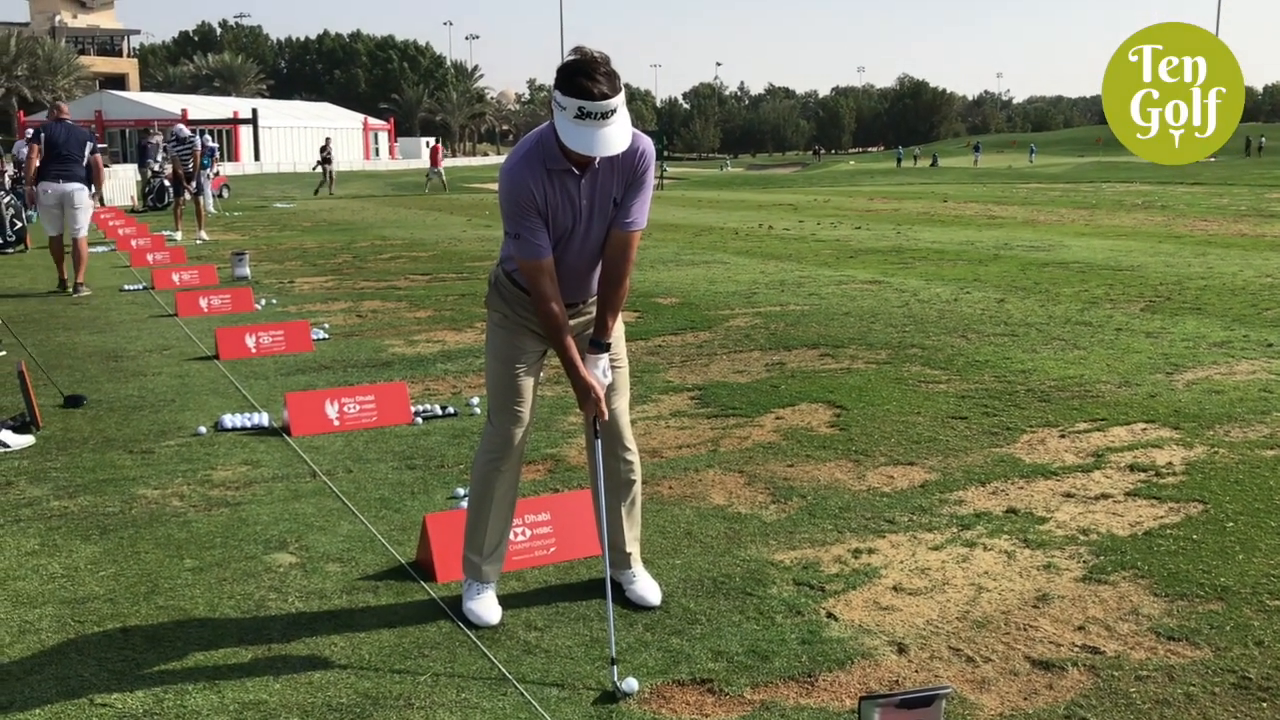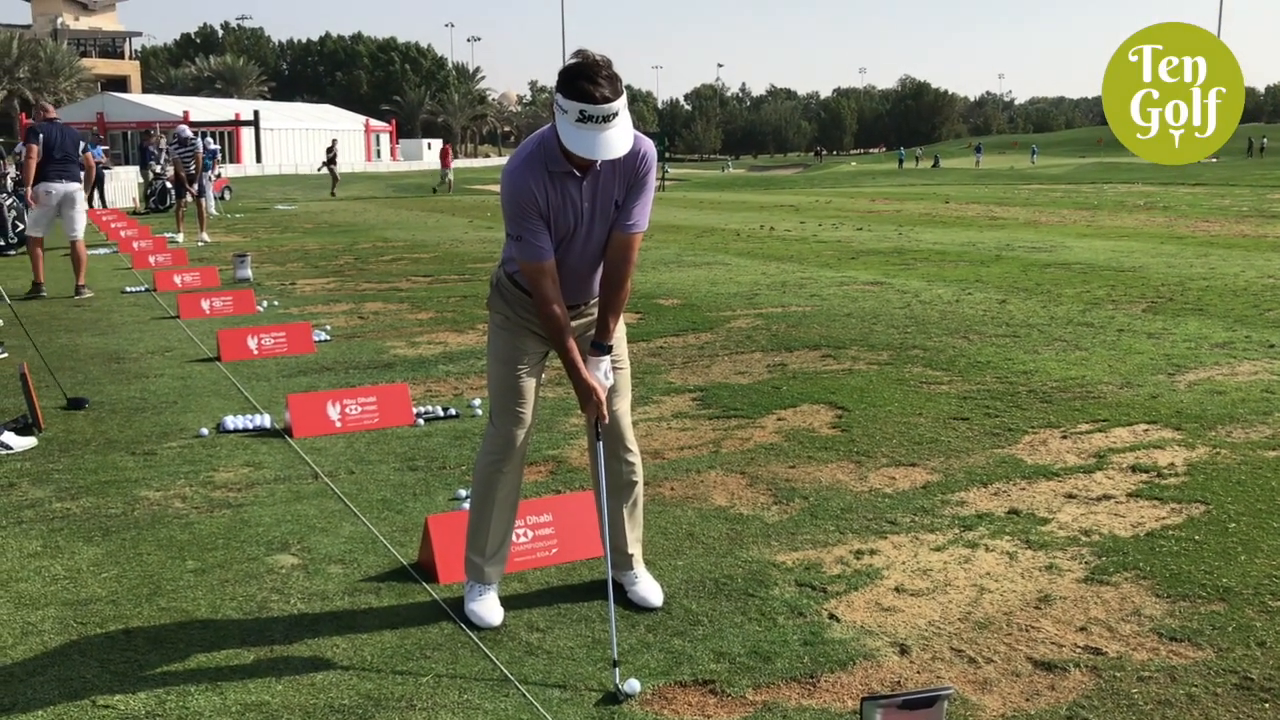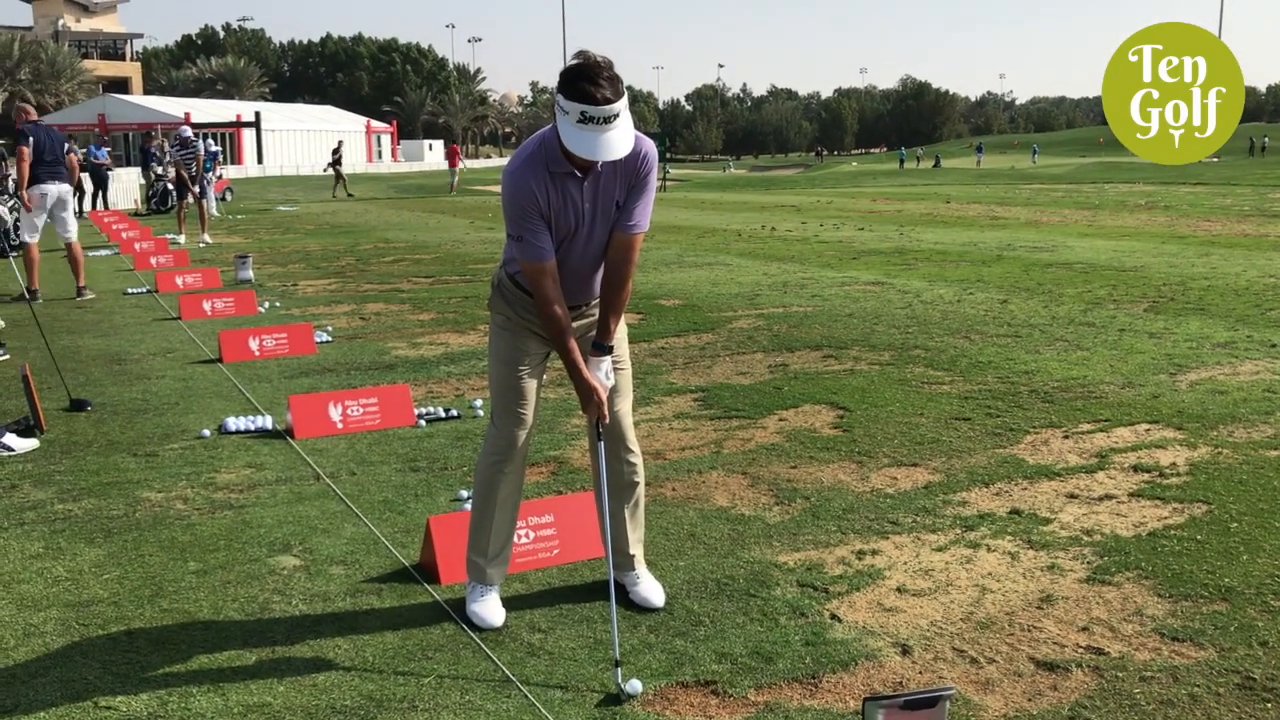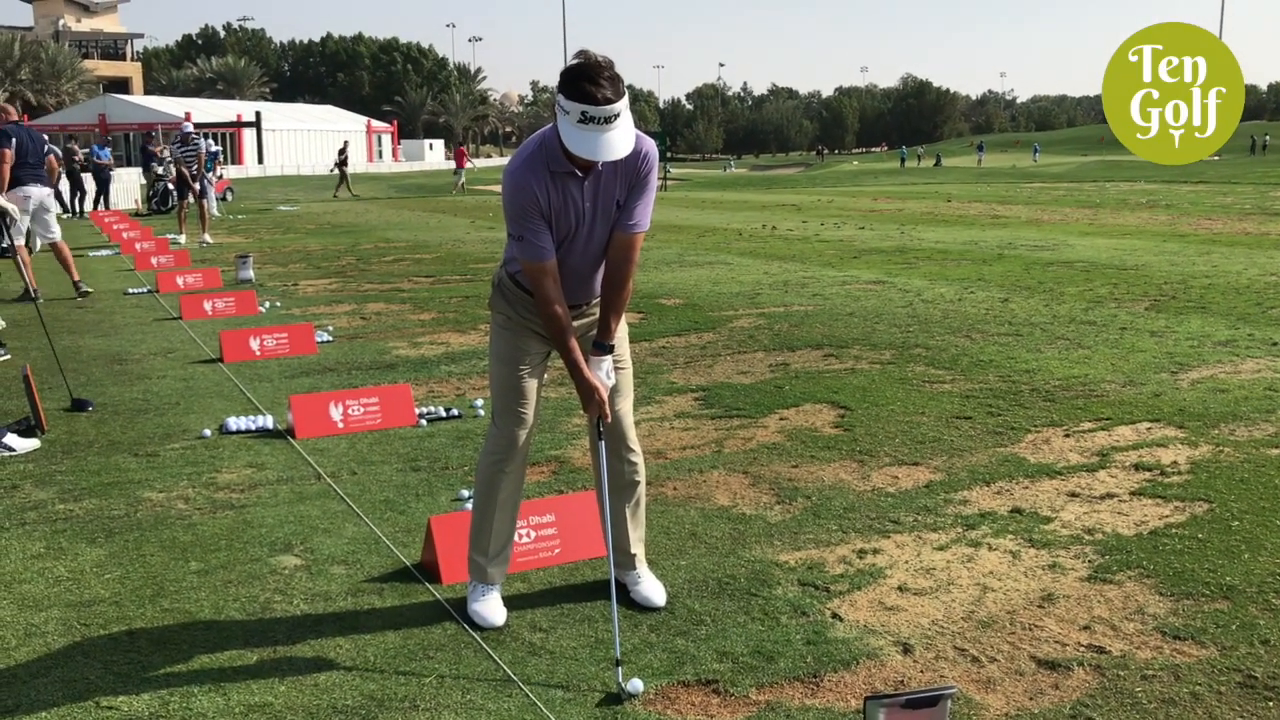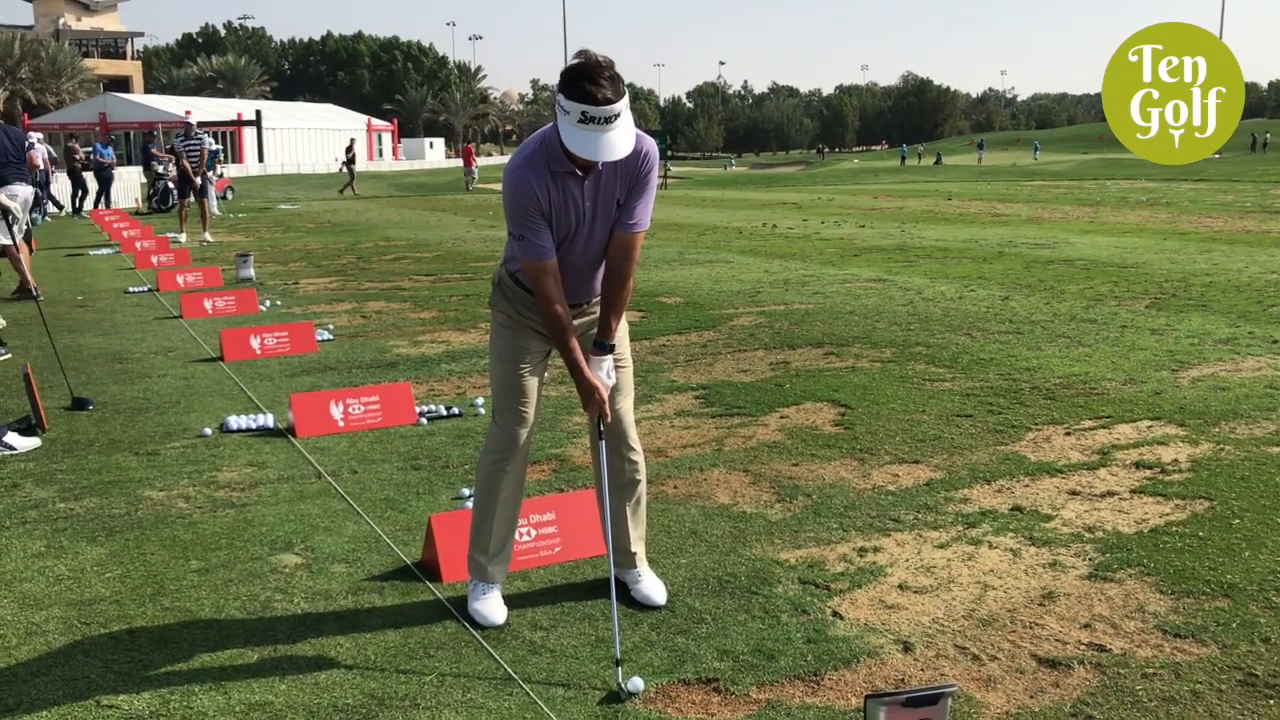
dt=0.2s
person 1, frame 1
left shoulder: (637, 153)
right shoulder: (522, 172)
left elbow: (619, 257)
right elbow: (542, 285)
left wrist: (601, 347)
right wrist: (576, 372)
left hip: (595, 303)
right hip: (522, 306)
left knee: (617, 434)
right knee: (505, 436)
left ankle: (626, 561)
right ankle: (480, 576)
person 1, frame 2
left shoulder: (638, 155)
right shoulder: (524, 174)
left elbow: (621, 259)
right elbow: (544, 288)
left wrist: (603, 348)
right wrist: (578, 374)
left hip: (597, 304)
right hip: (524, 307)
left knee: (619, 436)
right knee: (507, 438)
left ankle: (628, 562)
right ankle: (482, 578)
person 1, frame 3
left shoulder: (639, 156)
right shoulder: (524, 174)
left elbow: (621, 260)
right elbow: (545, 289)
left wrist: (604, 349)
right wrist: (580, 374)
left hip: (598, 305)
right hip: (525, 308)
left knee: (620, 436)
right knee: (508, 439)
left ankle: (630, 563)
right ankle: (484, 579)
person 1, frame 4
left shoulder: (639, 155)
right shoulder: (525, 174)
left elbow: (622, 260)
right elbow: (545, 288)
left wrist: (604, 349)
right wrist: (580, 373)
left hip: (598, 305)
right hip: (525, 307)
left knee: (621, 435)
right knee: (509, 438)
left ankle: (631, 562)
right ankle: (485, 579)
person 1, frame 5
left shoulder: (641, 154)
right shoulder: (525, 173)
left elbow: (623, 258)
right elbow: (546, 287)
left wrist: (604, 347)
right wrist: (581, 373)
left hip: (599, 303)
right hip: (525, 306)
left knee: (622, 434)
right knee: (509, 436)
left ankle: (632, 561)
right ankle: (486, 577)
person 2, frame 1
left shoulder: (43, 129)
right shoulder: (86, 134)
left elbow: (32, 157)
right elbow: (98, 167)
left wrist: (29, 186)
right wrist: (97, 193)
left hip: (48, 186)
right hip: (76, 186)
left knee: (54, 235)
right knee: (79, 236)
left ankle: (63, 281)
right ankle: (79, 283)
person 2, frame 2
left shoulder: (36, 129)
right shoulder: (75, 133)
left elbow: (31, 158)
right elbow: (90, 165)
left wrist: (28, 187)
right wrist: (86, 191)
left hip: (46, 186)
right hip: (73, 186)
left knee: (35, 235)
right knee: (77, 238)
left ankle: (39, 284)
right ankle: (80, 286)
person 2, frame 3
left shoulder: (23, 131)
right shoulder: (57, 134)
left elbow: (23, 160)
right elbow: (74, 166)
left wrist: (21, 191)
left hip: (39, 189)
right hip: (63, 187)
left knee: (30, 240)
right knee: (71, 239)
left ankle: (33, 290)
right ankle: (81, 287)
person 2, frame 4
right shoulder: (37, 135)
right elbow: (53, 167)
left hip: (21, 191)
right hip: (44, 189)
left knee: (16, 242)
right knee: (54, 239)
left ankle: (32, 290)
right ankle: (77, 282)
person 2, frame 5
right shoulder: (17, 132)
right elbow: (35, 163)
right hip: (26, 188)
right knee: (18, 238)
left ankle: (30, 287)
right ankle: (26, 283)
